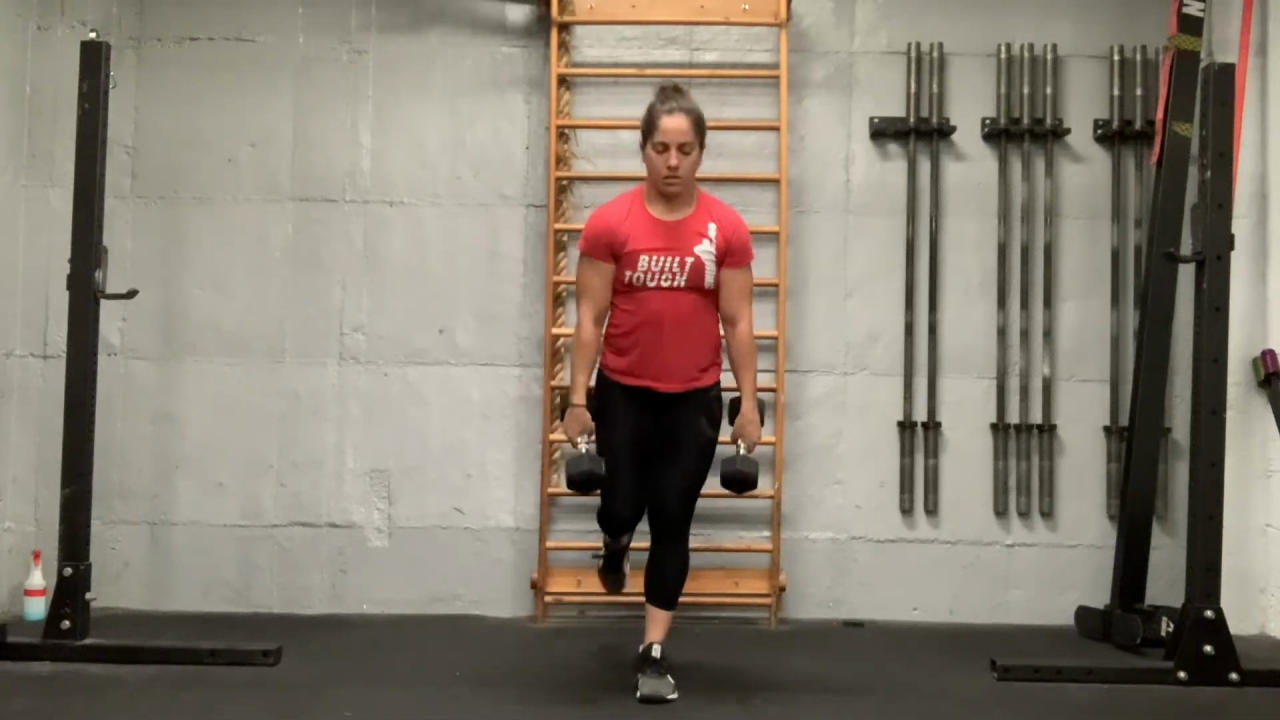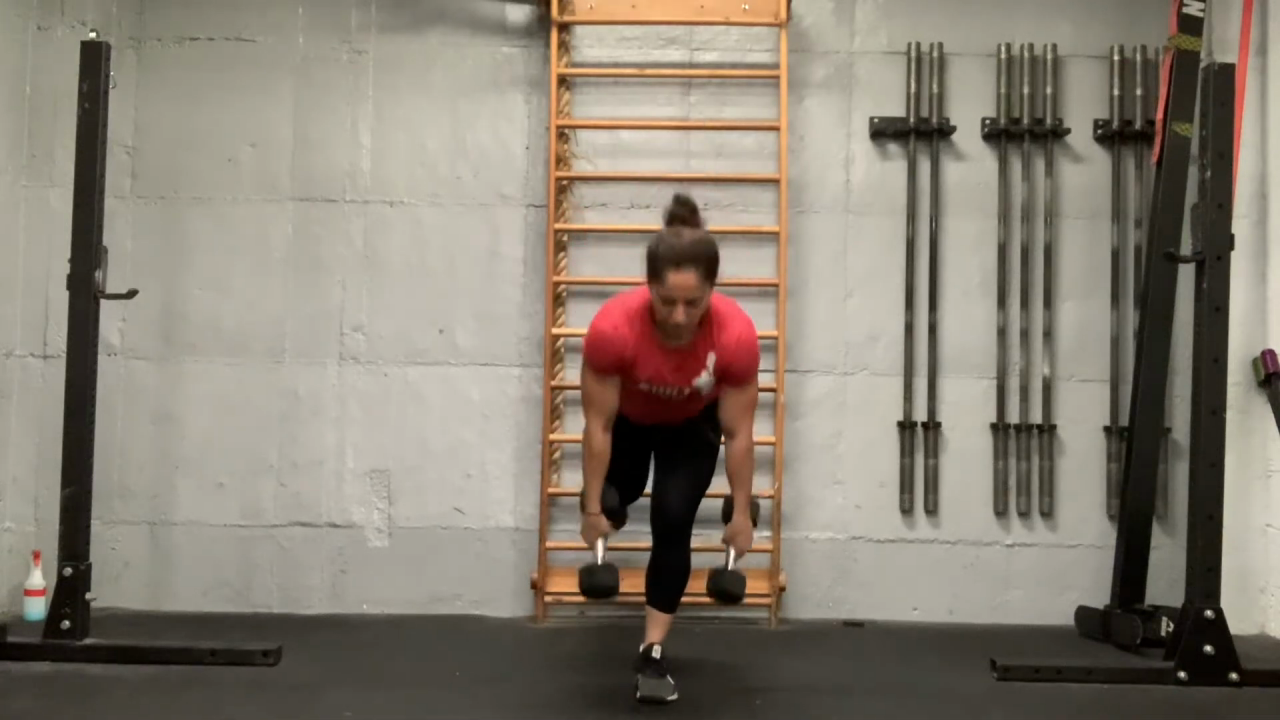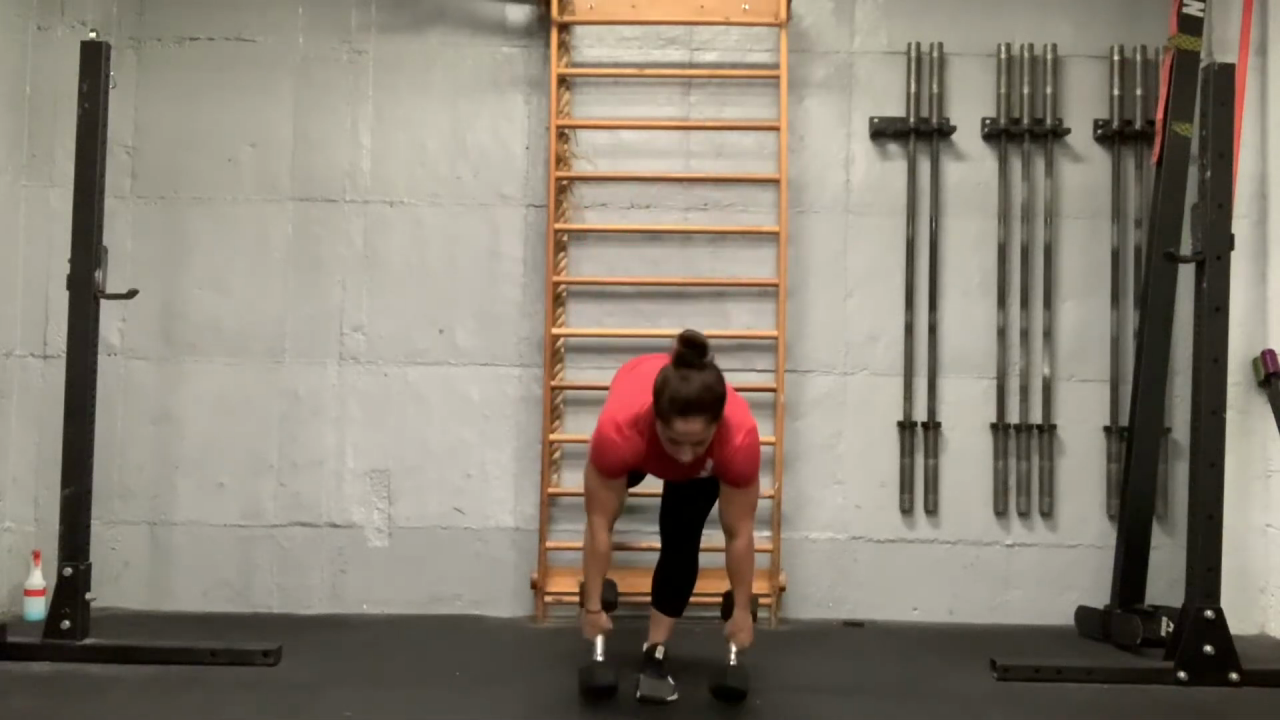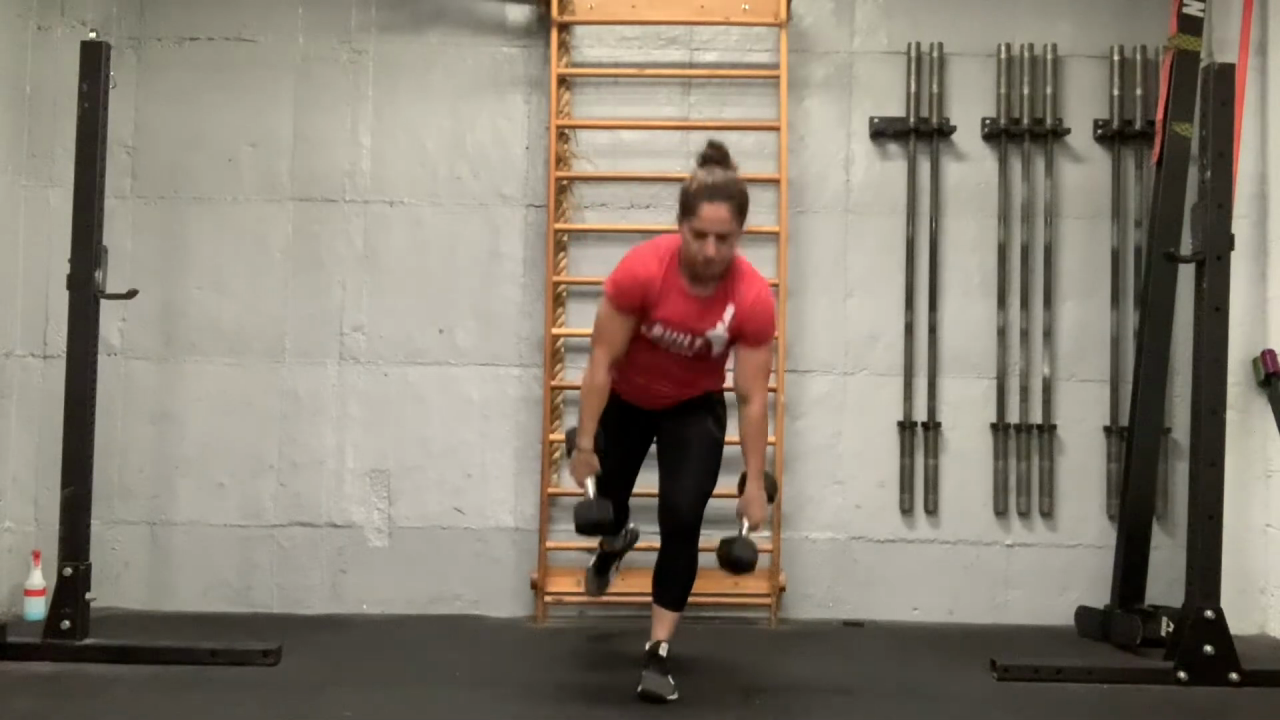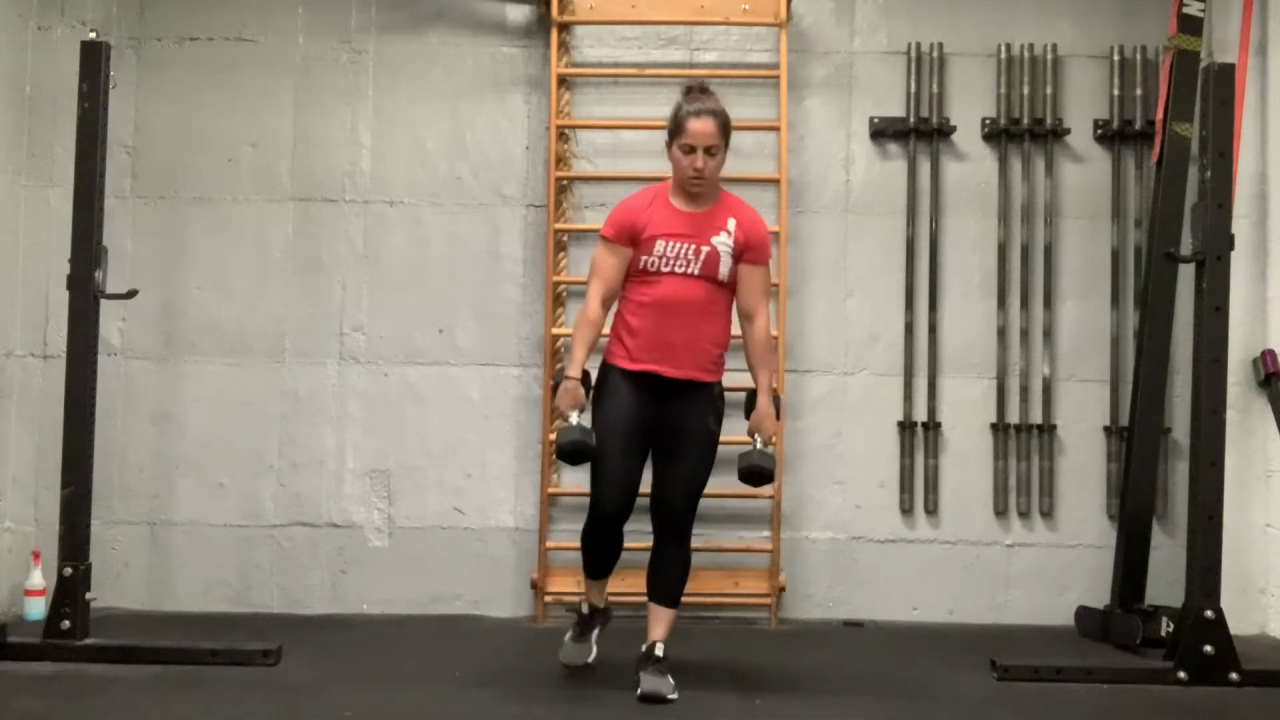
dt=0.5s
person 1, frame 1
left shoulder: (727, 227)
right shoulder: (609, 222)
left elbow: (738, 323)
right elbow: (589, 319)
left wrist: (749, 404)
right wrist: (578, 401)
left hip: (693, 399)
right hip: (622, 393)
left knee: (671, 523)
right knee: (620, 509)
left ankle: (653, 653)
right ankle: (615, 549)
person 1, frame 2
left shoulder: (736, 334)
right shoulder: (612, 326)
left elbow: (737, 432)
right elbow: (598, 426)
left wrist: (741, 513)
right wrist: (591, 509)
left hip: (693, 423)
right hip: (629, 419)
left knee: (672, 522)
right knee: (620, 499)
left ankle: (652, 651)
right ankle: (619, 500)
person 1, frame 3
left shoulder: (740, 438)
right shoulder: (619, 428)
left elbow: (739, 534)
right elbow: (599, 525)
left wrist: (741, 610)
right wrist: (592, 606)
right hip: (636, 429)
left knee: (681, 533)
right knee: (609, 506)
left ankle: (655, 653)
person 1, frame 4
left shoulder: (754, 297)
right shoulder: (641, 267)
left elbow: (752, 398)
right elbow: (601, 362)
left wrist: (754, 486)
right wrist: (585, 444)
left hip: (696, 407)
right hip: (628, 400)
left knee: (681, 522)
right knee: (605, 497)
left ankle: (657, 650)
right ankle: (616, 538)
person 1, frame 5
left shoulder: (746, 225)
right shoulder: (633, 212)
left elbow: (755, 318)
right elbow: (597, 299)
left wrist: (764, 395)
right wrist: (574, 371)
left hip: (697, 392)
right hip: (626, 379)
left knee: (674, 521)
right knee: (609, 507)
left ankle: (654, 651)
right ankle: (590, 609)
